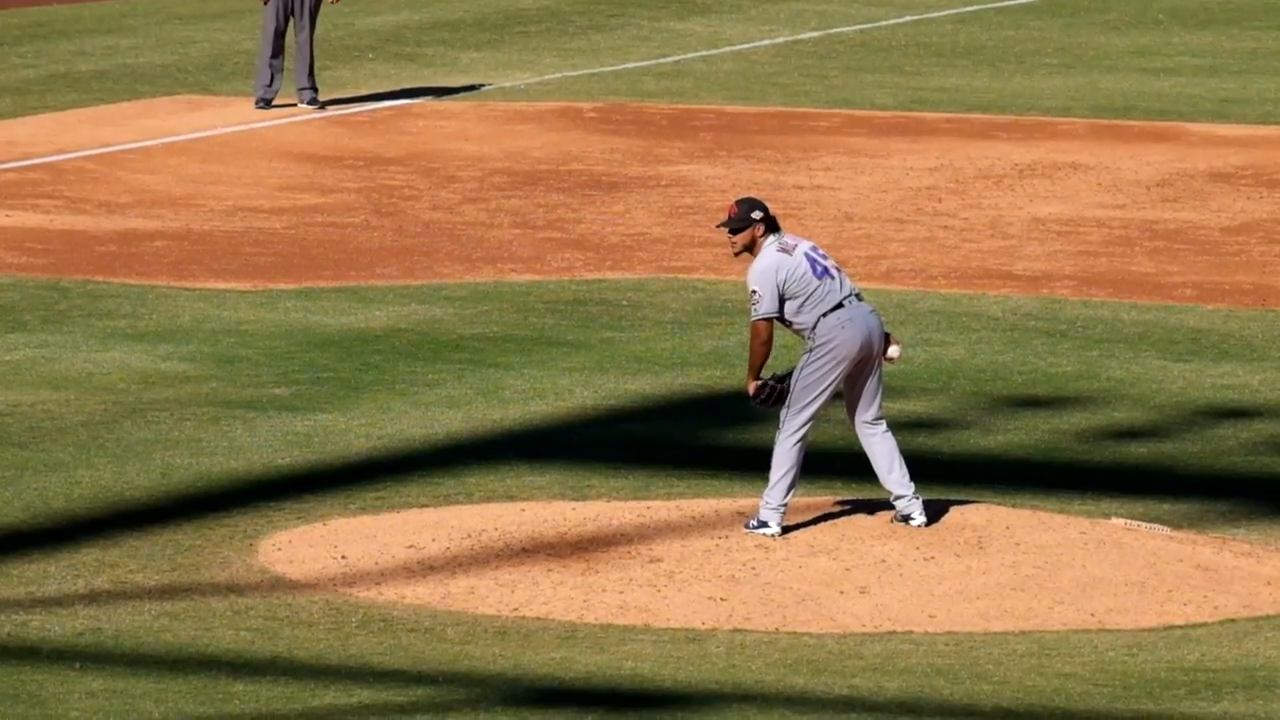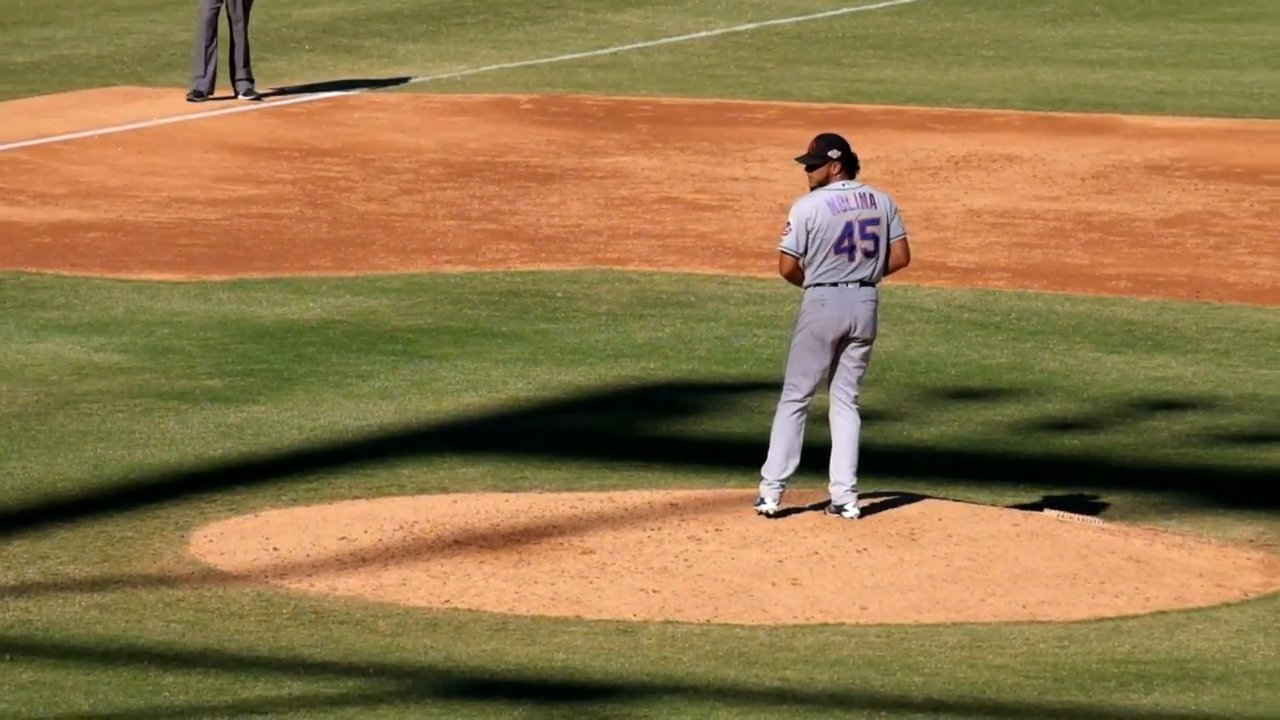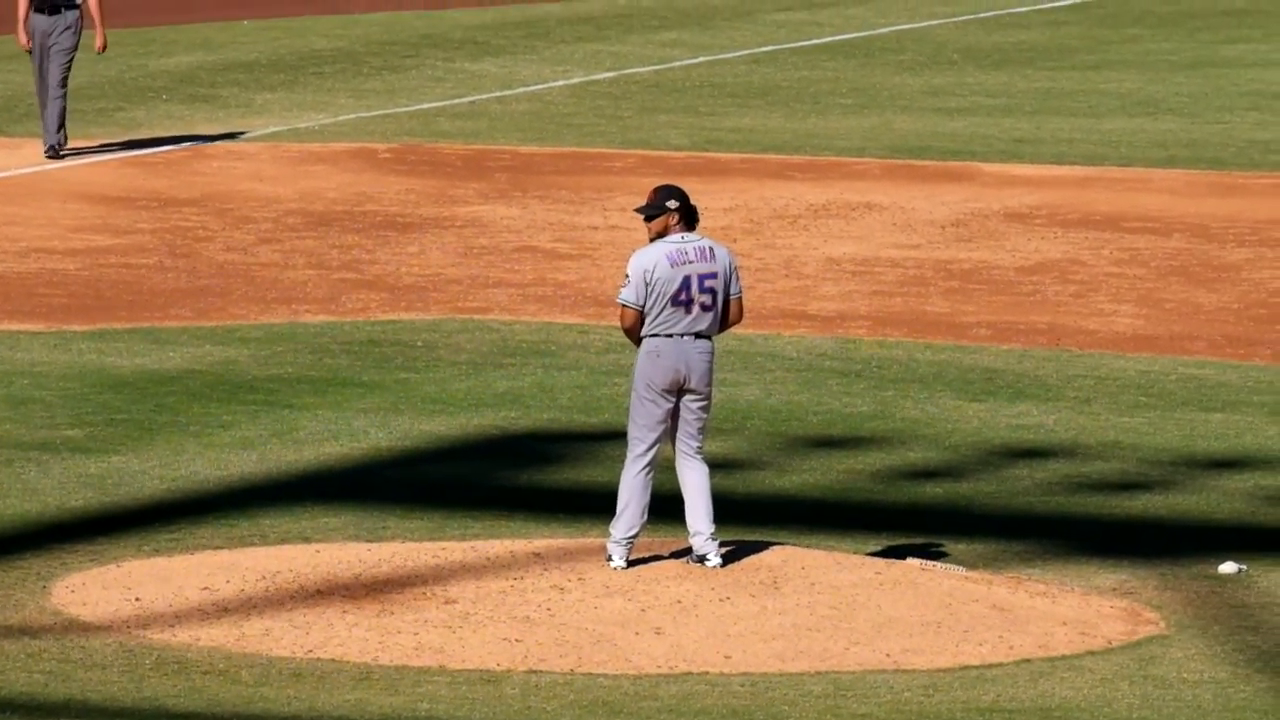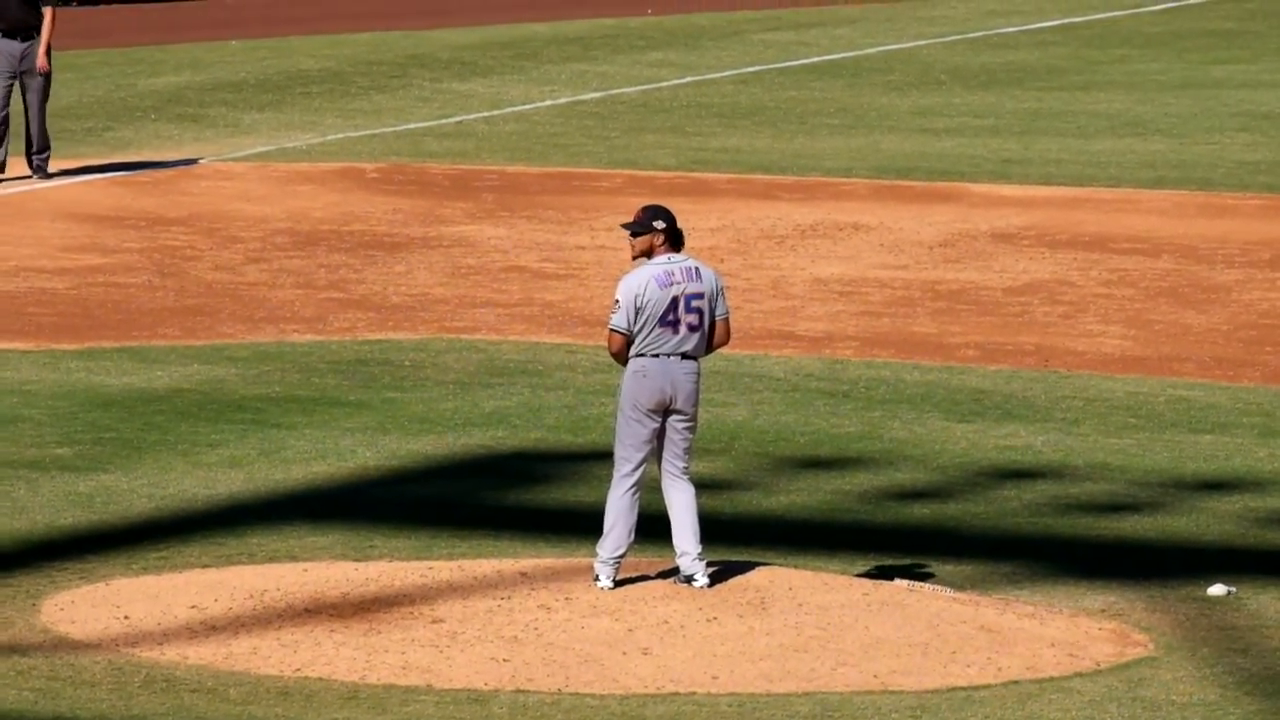
dt=1s
person 1, frame 1
left shoulder: (763, 267)
right shoulder: (795, 242)
left elbow: (762, 333)
right elbow: (839, 285)
left wrist: (752, 378)
left hip: (835, 333)
right hip: (868, 320)
left knee: (793, 424)
right knee: (870, 422)
left ankle: (770, 515)
right ankle: (909, 505)
person 1, frame 2
left shoulder: (807, 205)
right shoulder: (881, 201)
left elbow: (787, 267)
right elbow: (901, 256)
left hip: (822, 304)
right hip: (865, 304)
left knee: (794, 399)
right knee: (845, 401)
left ankle: (772, 490)
right ankle: (844, 497)
person 1, frame 3
left shoulder: (646, 257)
right shoulder: (721, 255)
left elbow: (629, 321)
right elbow: (734, 314)
left wrist: (645, 343)
left hip: (659, 354)
right hip: (701, 356)
left knee: (641, 452)
right knee: (691, 452)
left ankle: (620, 547)
right ankle: (706, 545)
person 1, frame 4
left shoulder: (636, 280)
right shoulder: (707, 276)
left elbow: (616, 345)
right elbow: (721, 336)
left wrist: (636, 363)
left hip: (645, 376)
right hip: (687, 377)
left knee: (627, 473)
right knee: (677, 473)
left ankle: (607, 568)
right ankle: (693, 566)
